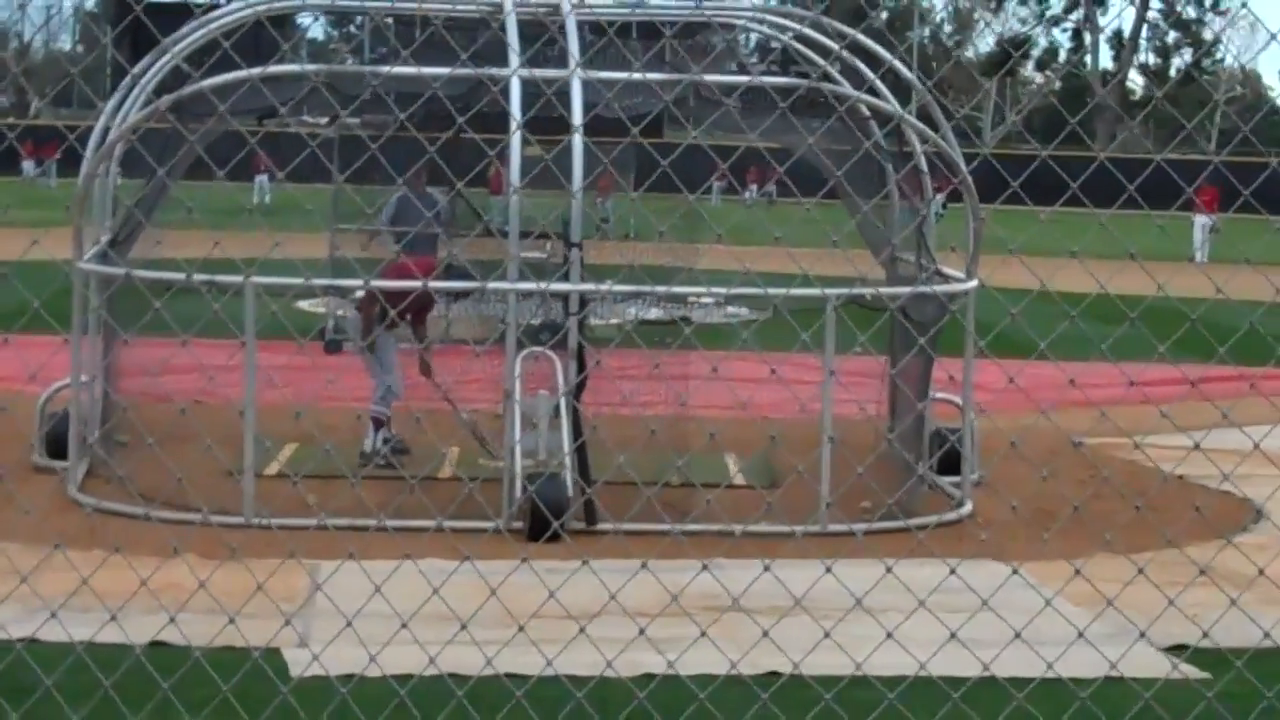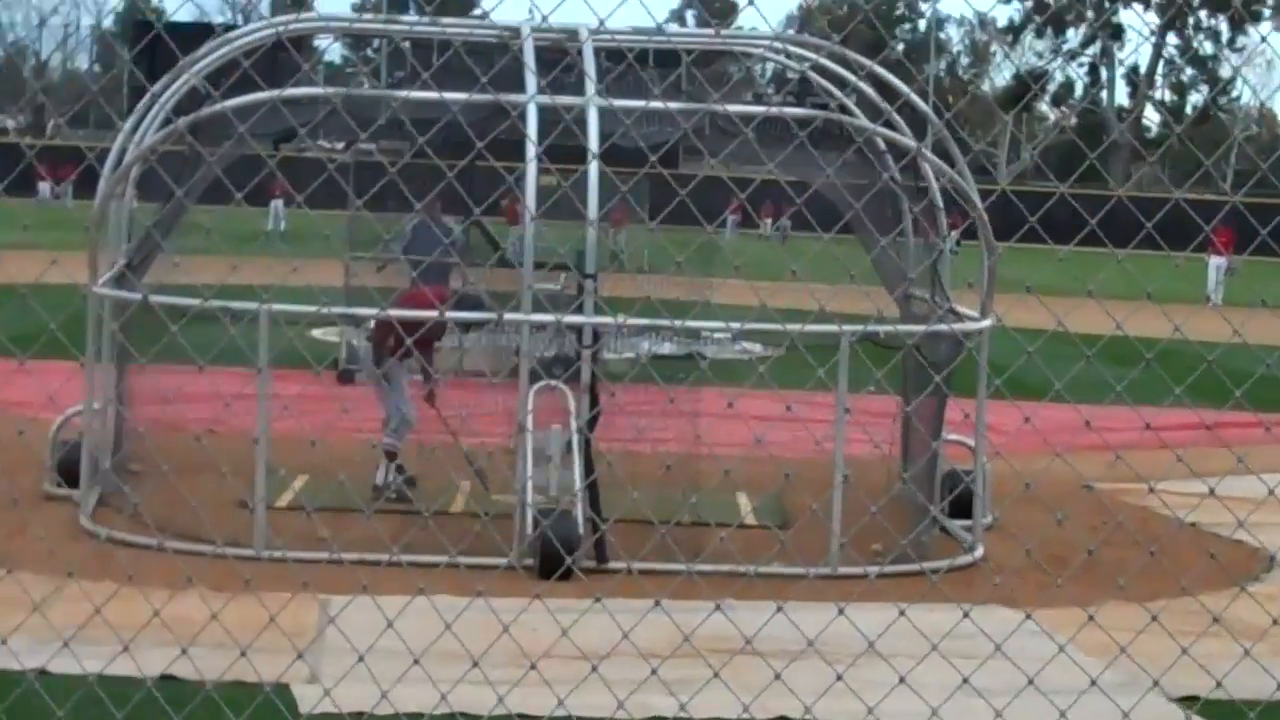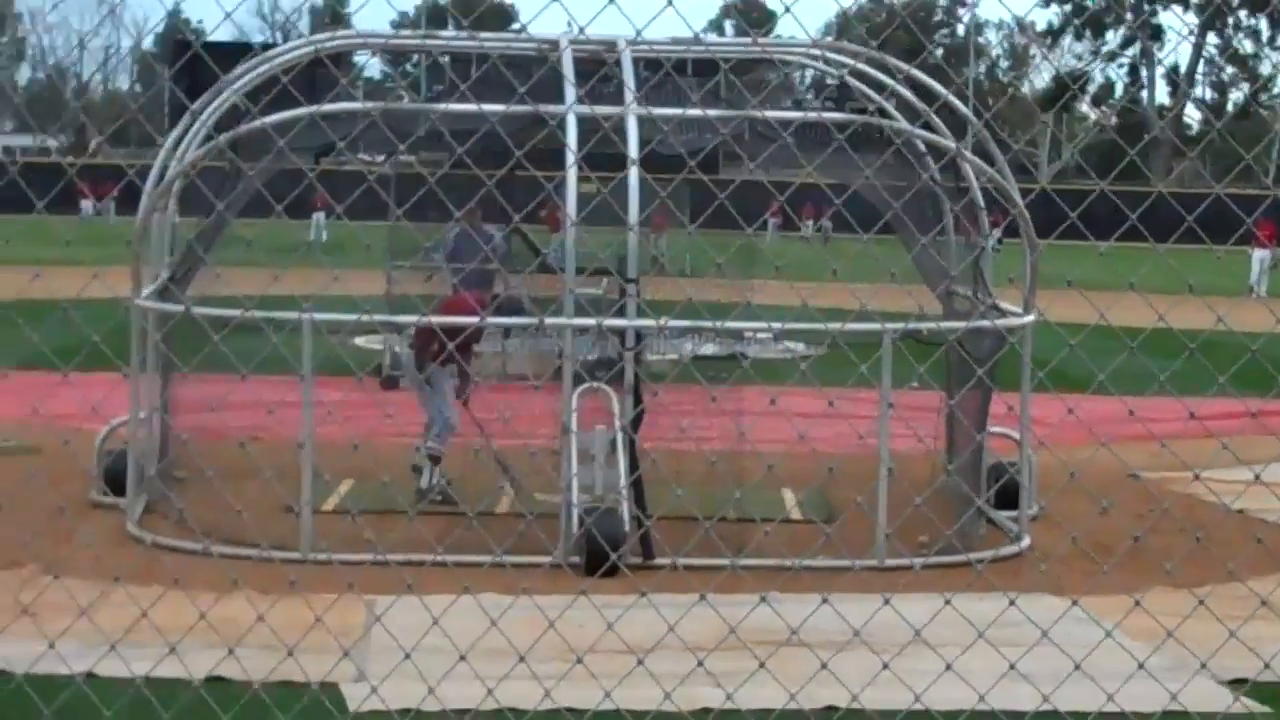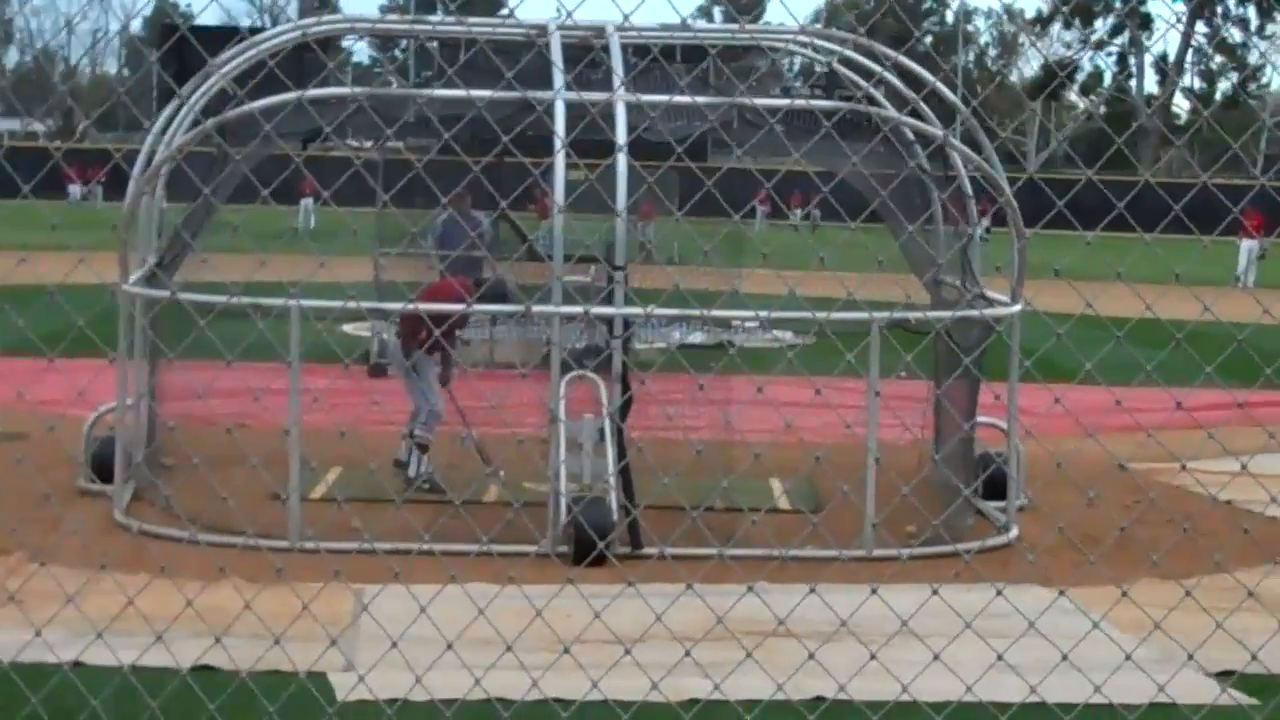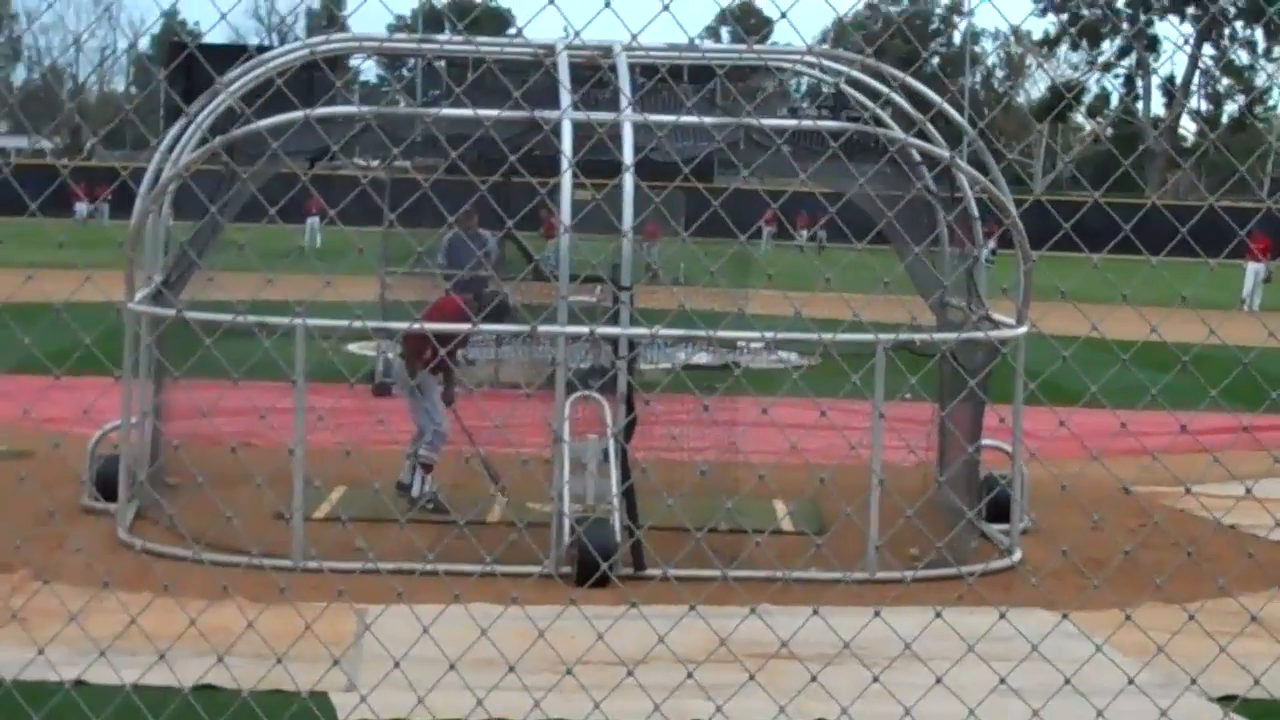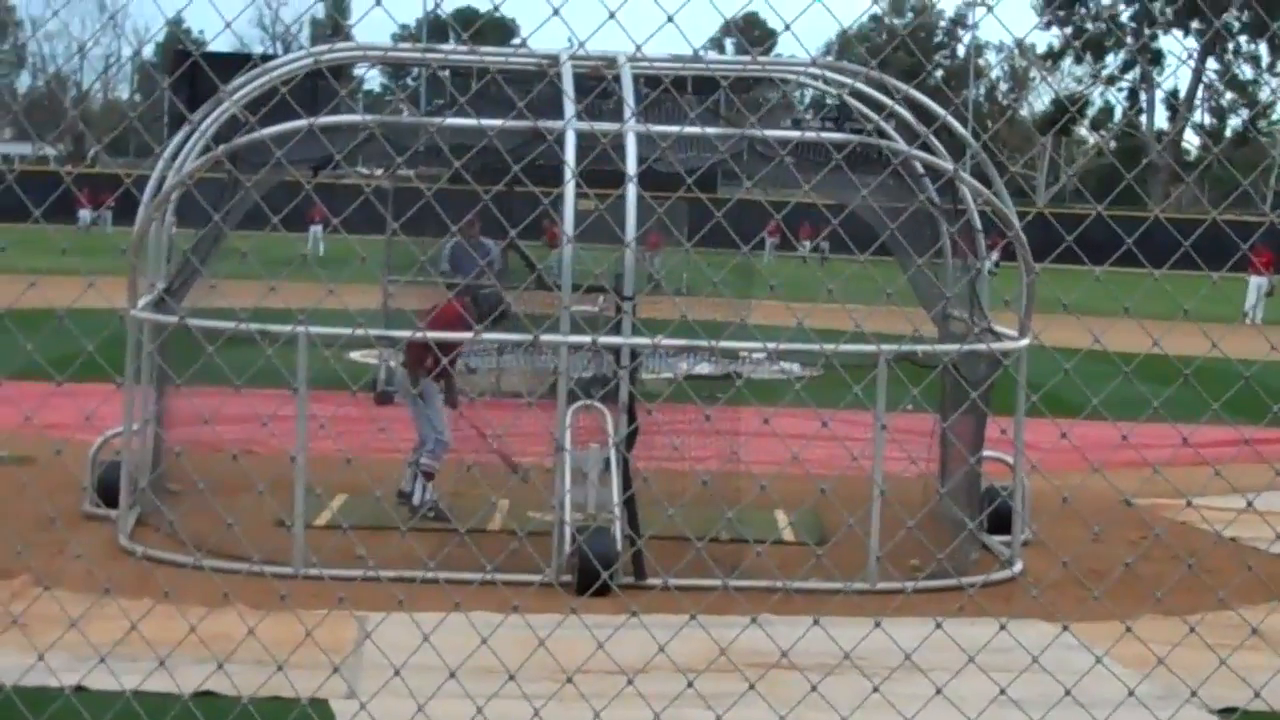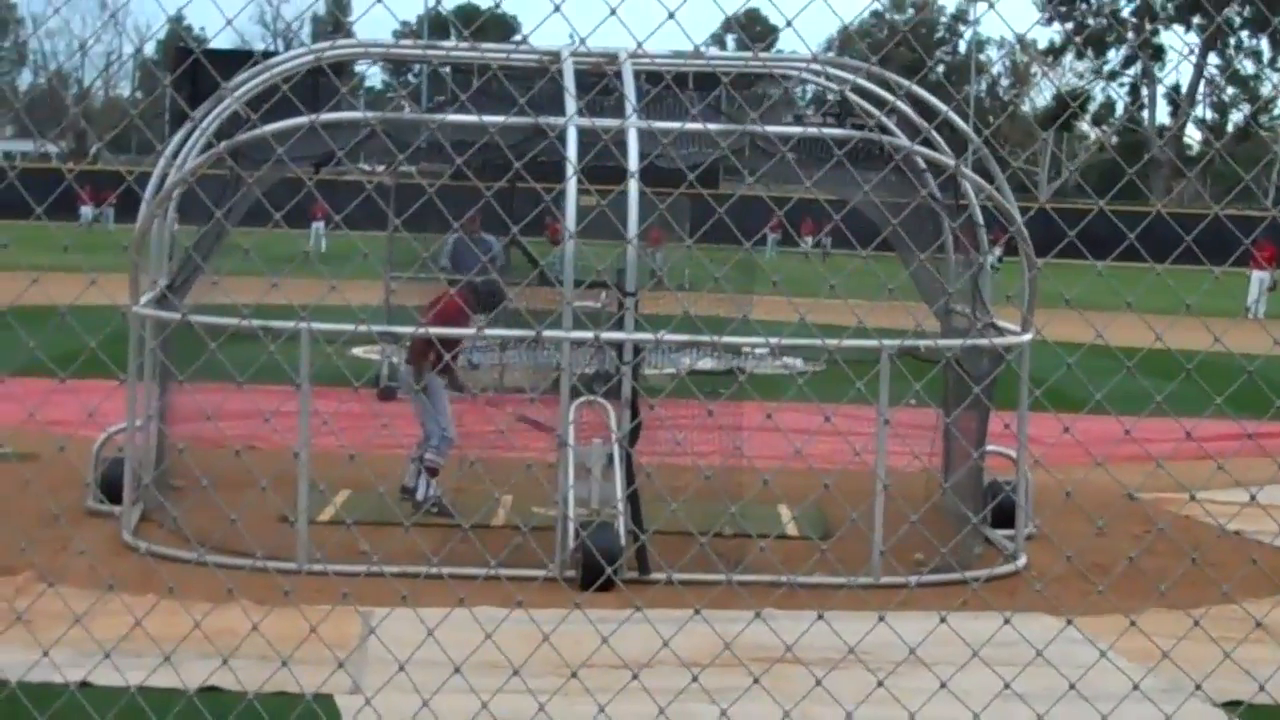
dt=0.1s
person 1, frame 1
left shoulder: (429, 287)
right shoulder: (419, 268)
left elbow: (418, 319)
right elbow: (374, 291)
left wrist: (423, 355)
right wrist: (368, 330)
left hip: (383, 328)
right hip: (370, 320)
left knee: (392, 381)
right knee: (389, 385)
left ankle: (386, 438)
right ankle: (371, 450)
person 1, frame 2
left shoulder: (439, 310)
right shoulder: (431, 301)
left elbow: (426, 346)
right elbow: (384, 325)
left wrist: (430, 383)
right wrist: (382, 368)
left hip: (396, 358)
right hip: (381, 357)
left knee: (402, 414)
right knee: (404, 417)
left ankle: (393, 469)
right ankle: (384, 484)
person 1, frame 3
left shoulder: (481, 311)
right shoulder: (469, 307)
left elbow: (465, 347)
right elbow: (425, 330)
left wrist: (465, 382)
right wrist: (421, 370)
left hip: (439, 361)
right hip: (424, 361)
left knee: (440, 417)
right knee: (446, 420)
left ankle: (423, 464)
right ankle: (428, 485)
person 1, frame 4
left shoulder: (465, 295)
right shoulder: (450, 291)
left elbow: (452, 334)
right elbow: (409, 316)
left wrist: (447, 368)
right wrist: (409, 355)
left hip: (426, 349)
right hip: (410, 349)
left knee: (425, 406)
right knee: (432, 409)
left ankle: (406, 457)
right ankle: (417, 474)
person 1, frame 5
left shoulder: (465, 312)
right shoulder: (453, 308)
right elbow: (413, 335)
left wrist: (450, 387)
right wrist: (412, 376)
left hip: (428, 370)
right hip: (415, 370)
left knee: (428, 427)
right knee: (438, 430)
left ankle: (408, 481)
right ankle: (420, 494)
person 1, frame 6
left shoulder: (465, 316)
right shoulder: (450, 311)
right elbow: (415, 341)
left wrist: (450, 388)
right wrist: (416, 382)
left hip: (429, 377)
right hip: (417, 378)
left knee: (430, 436)
right knee: (439, 438)
left ankle: (408, 489)
right ankle: (422, 501)
person 1, frame 7
left shoulder: (459, 304)
right shoulder: (451, 303)
right elbow: (421, 337)
left wrist: (453, 377)
right wrist: (420, 377)
left hip: (431, 373)
right hip: (422, 374)
left knee: (434, 432)
right knee: (444, 435)
left ankle: (411, 485)
right ankle: (425, 496)
